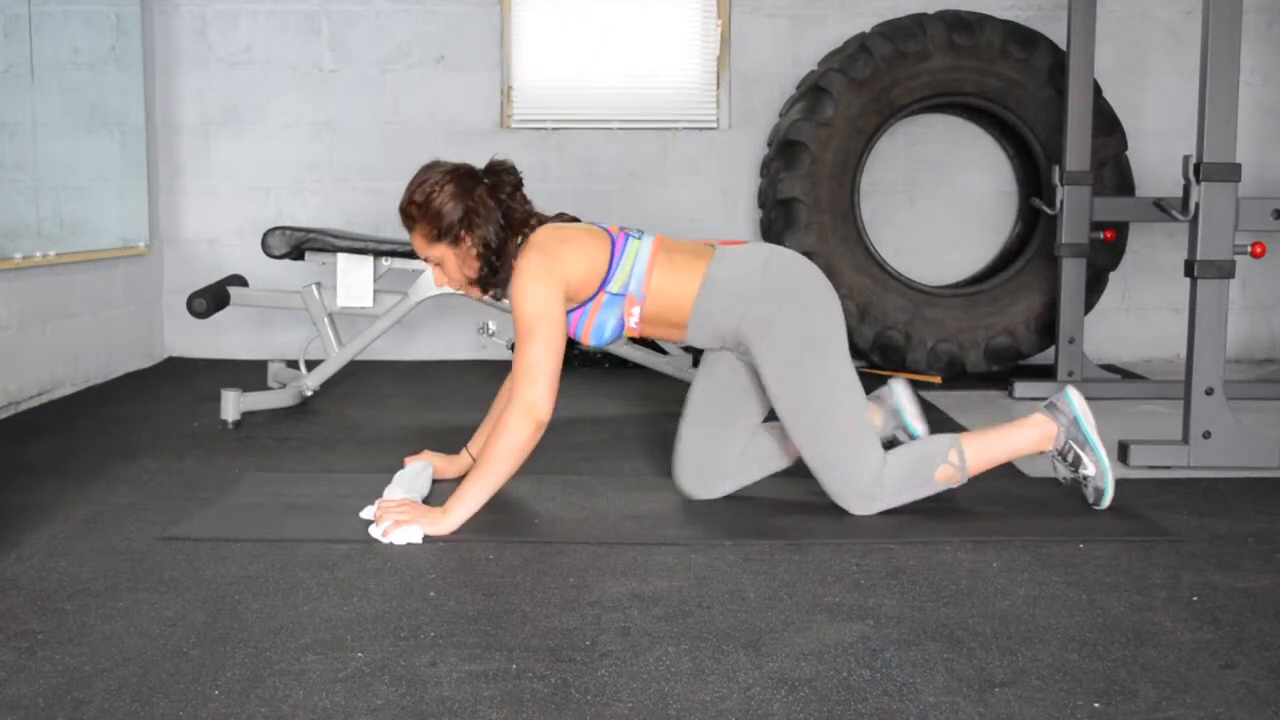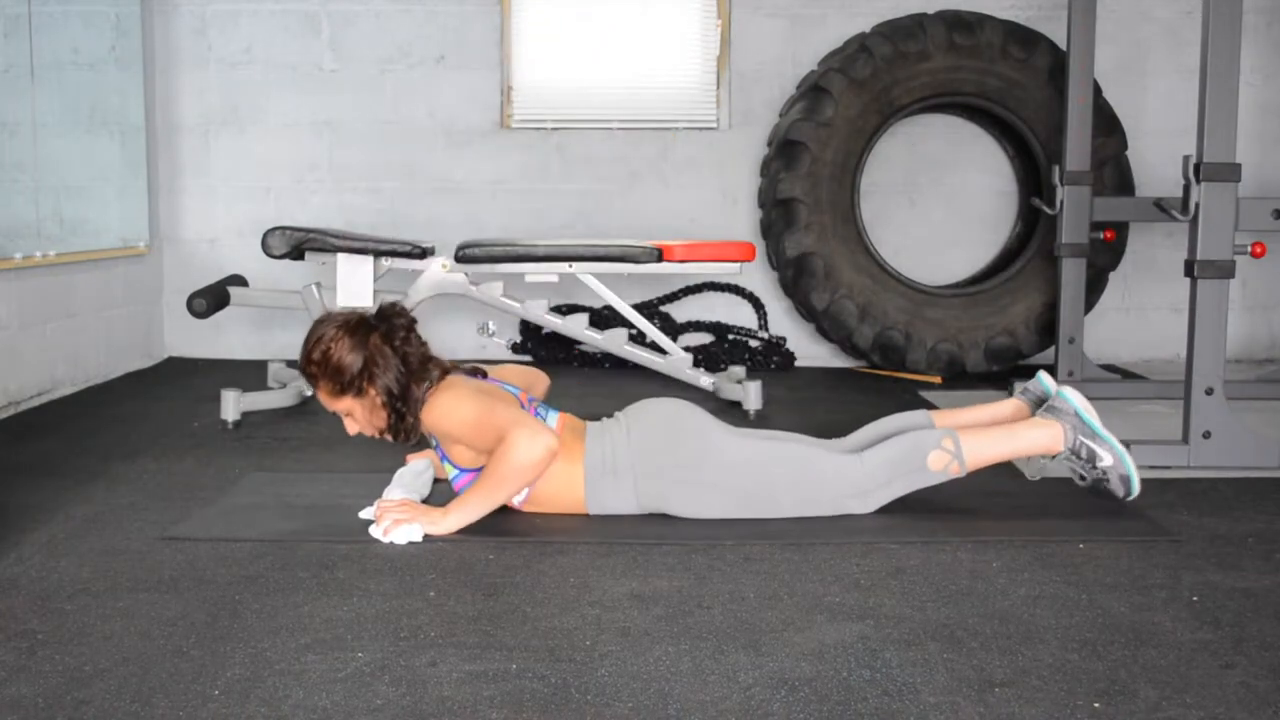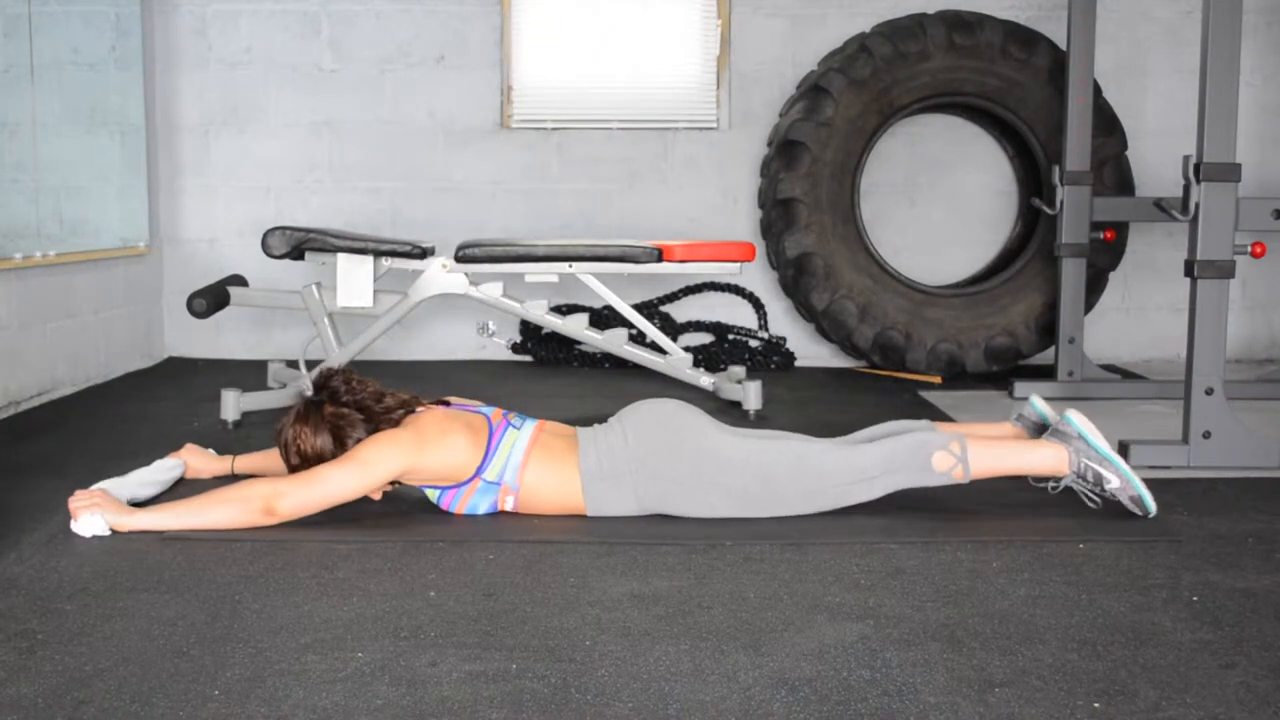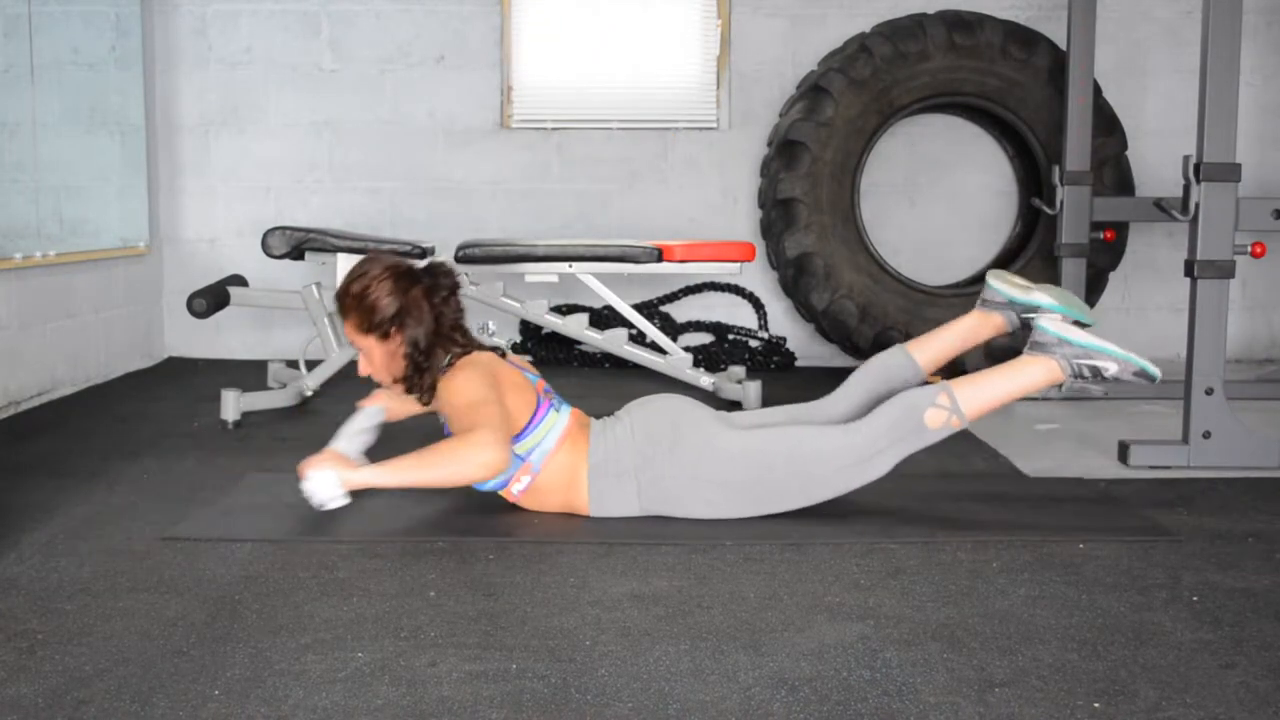
dt=1s
person 1, frame 1
left shoulder: (534, 267)
right shoulder: (538, 248)
left elbow: (533, 409)
right elbow: (528, 370)
left wrist: (451, 513)
right wrist: (466, 457)
left hip: (778, 301)
right hip: (760, 291)
left knee: (862, 490)
right knee: (698, 480)
left ankle: (1049, 427)
right ankle: (868, 412)
person 1, frame 2
left shoulder: (443, 407)
right shoulder: (446, 383)
left elbow: (534, 441)
left wrist: (450, 514)
right wrist: (459, 458)
left hip: (662, 465)
right hip: (656, 435)
left knee: (867, 481)
right knee: (846, 454)
left ankle: (1058, 433)
right ankle: (1028, 404)
person 1, frame 3
left shoulder: (404, 446)
right shoulder: (409, 416)
left elbow: (276, 507)
right elbow: (311, 455)
left wrist: (127, 515)
right wrist: (219, 461)
left hip: (656, 466)
right hip: (651, 439)
left knee: (861, 474)
right knee: (851, 454)
left ankle: (1062, 455)
right ankle: (1027, 431)
person 1, frame 4
left shoulder: (458, 383)
right shoulder: (463, 357)
left elbow: (487, 453)
left wrist: (362, 474)
right wrist: (408, 403)
left hip: (667, 469)
right hip: (657, 437)
left knee: (868, 447)
right knee: (837, 415)
left ankle: (1054, 363)
right ankle: (998, 313)
